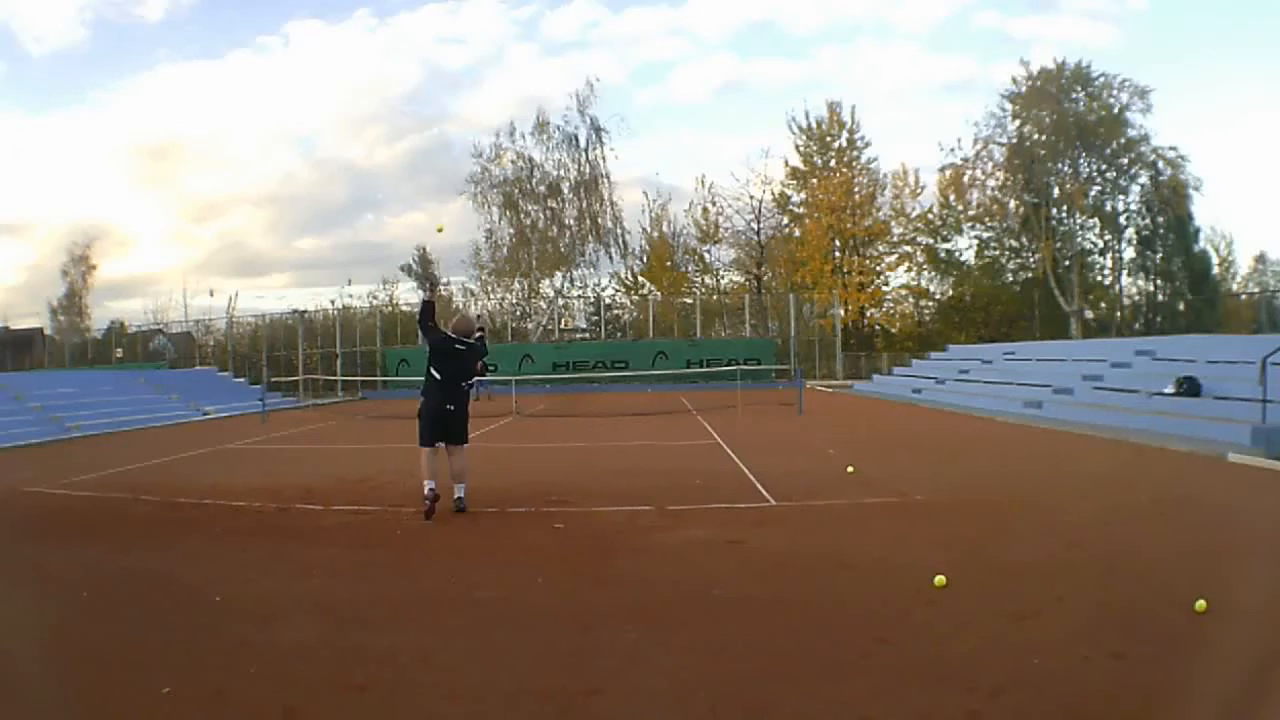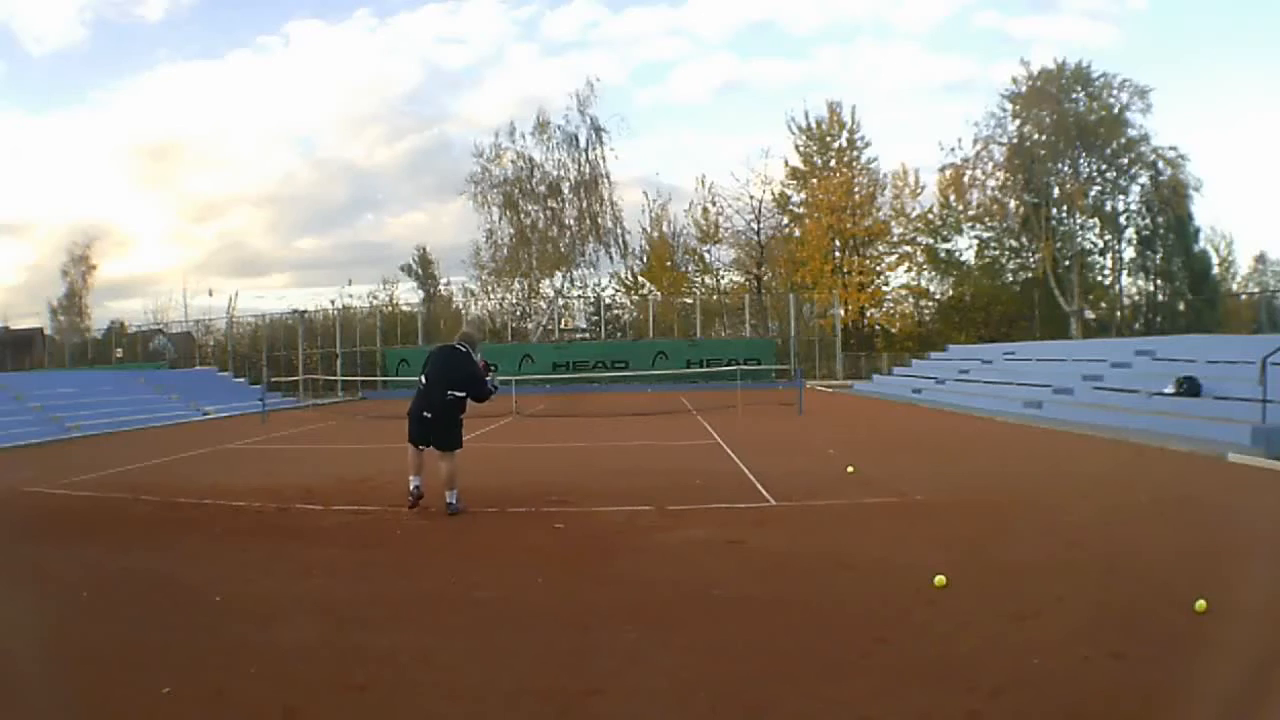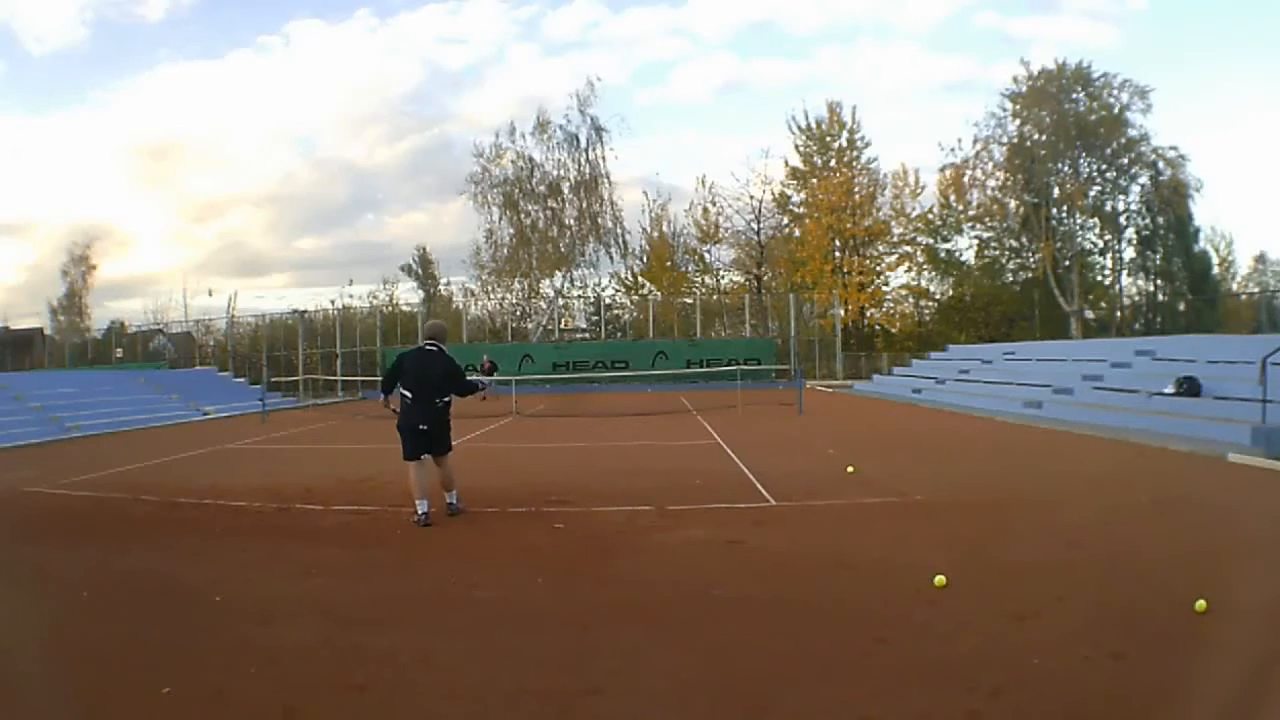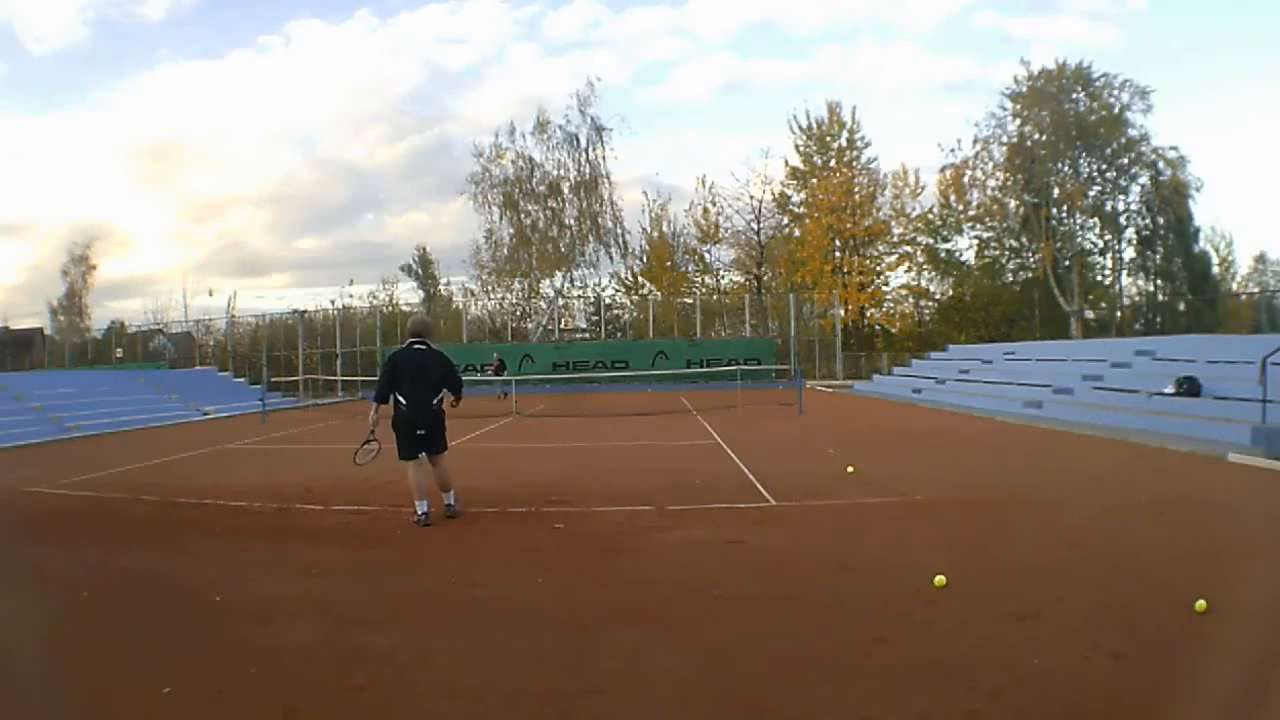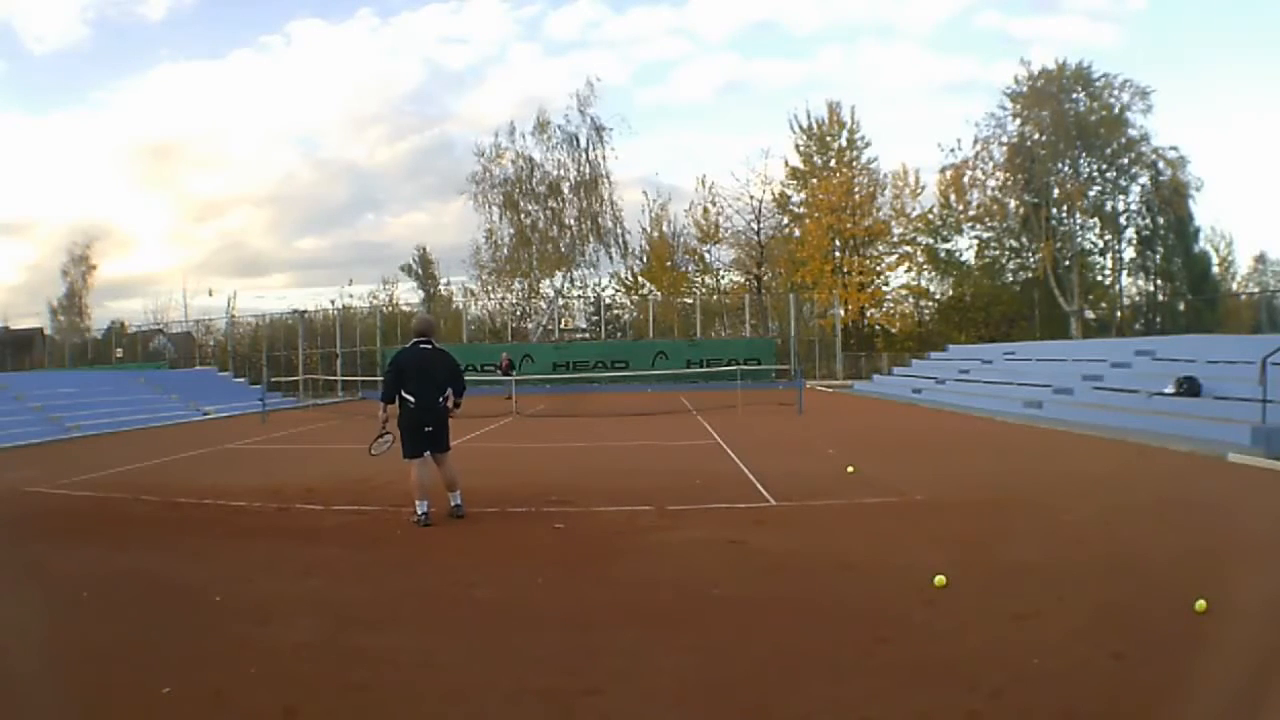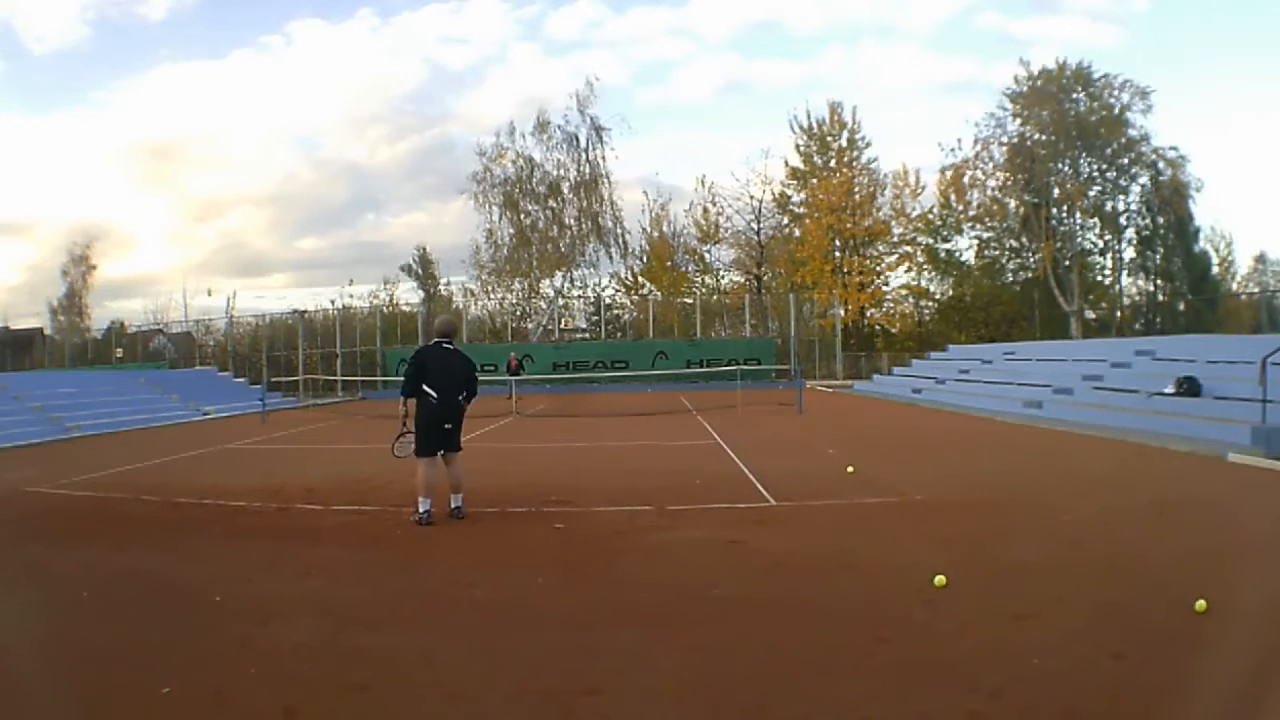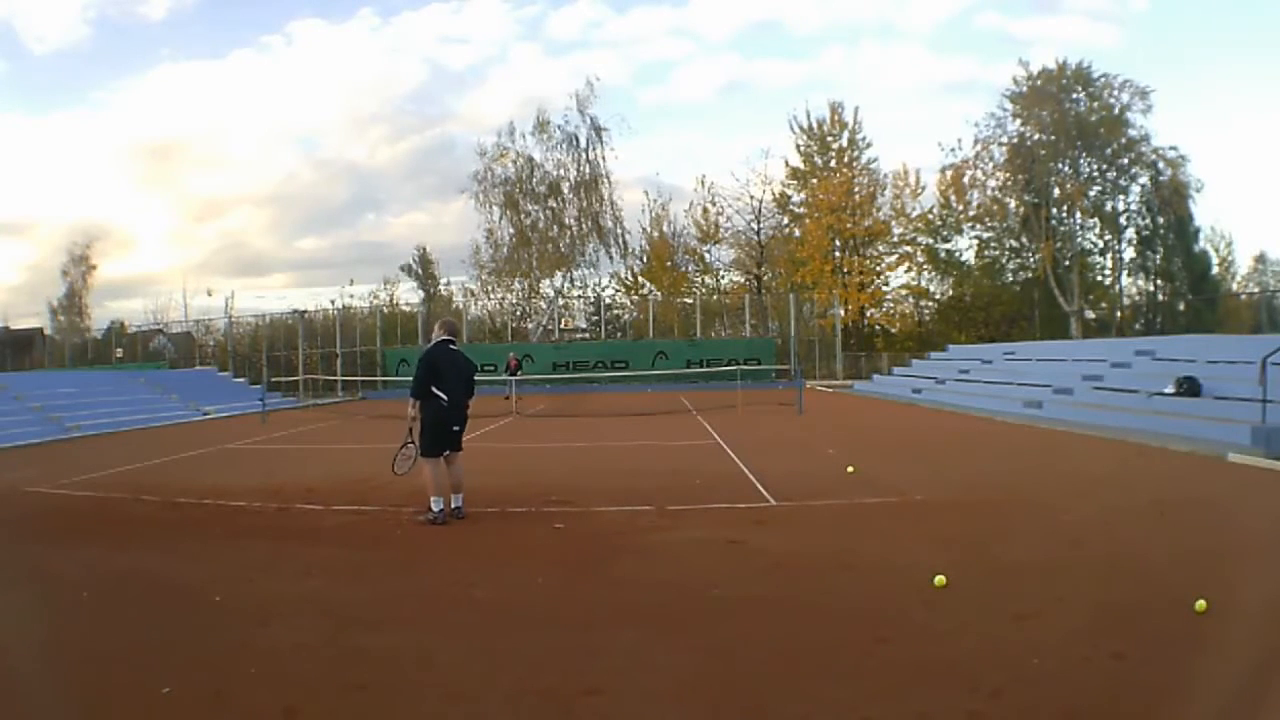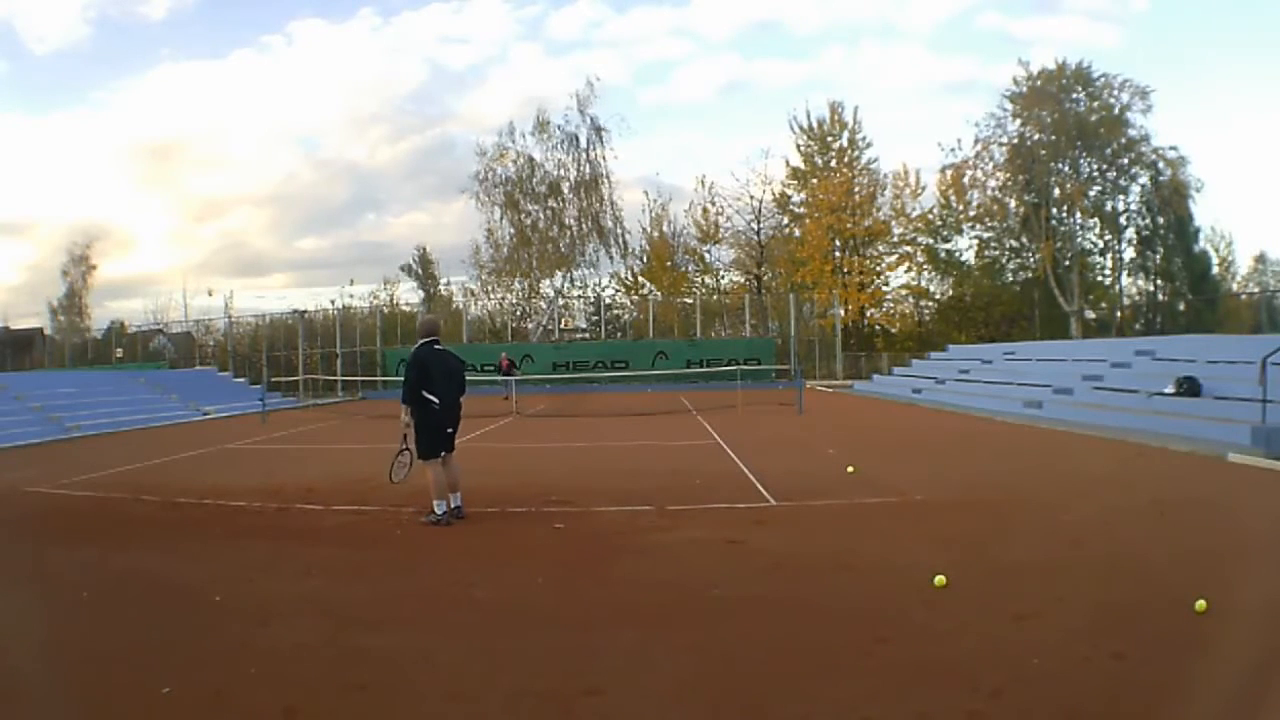
dt=0.4s
person 1, frame 1
left shoulder: (441, 342)
right shoulder: (474, 349)
left elbow: (426, 322)
left wrist: (429, 298)
right wrist: (480, 328)
left hip: (433, 405)
right hip: (458, 407)
left knee: (428, 450)
right knee: (456, 450)
left ankle: (429, 491)
right ankle: (459, 497)
person 1, frame 2
left shoulder: (439, 351)
right shoulder: (472, 367)
left elbow: (424, 373)
right elbow: (480, 396)
right wrist: (492, 387)
left hip: (421, 407)
right hip: (448, 413)
left knee: (416, 447)
right knee: (447, 456)
left ankle: (415, 487)
right ankle: (451, 502)
person 1, frame 3
left shoulder: (406, 357)
right shoulder: (448, 362)
left elbow: (389, 379)
right elbow: (462, 388)
left wrist: (385, 397)
right wrist: (479, 386)
left hip: (410, 419)
right hip: (437, 419)
left knee: (415, 464)
right knee: (442, 460)
left ankle: (422, 512)
right ankle: (452, 503)
person 1, frame 4
left shoulder: (397, 357)
right shoulder: (440, 358)
left elbow: (384, 386)
right elbow: (455, 385)
left wrist: (375, 411)
right wrist: (456, 399)
left hip: (406, 419)
right hip: (433, 418)
left knee: (414, 464)
right knee: (438, 461)
left ankle: (422, 512)
right ankle: (450, 504)
person 1, frame 5
left shoulder: (402, 357)
right shoulder: (445, 357)
left elbow: (390, 385)
right elbow: (458, 385)
left wrist: (384, 410)
right wrist: (455, 404)
left hip: (412, 417)
right hip: (438, 416)
left knee: (417, 463)
right knee: (444, 460)
left ankle: (422, 512)
right ankle: (456, 504)
person 1, frame 6
left shoulder: (423, 353)
right shoulder: (464, 360)
left elbow: (410, 380)
right elbow: (471, 390)
left wrist: (403, 404)
right wrist: (461, 404)
left hip: (429, 414)
right hip: (453, 414)
left knee: (424, 461)
right knee: (452, 460)
left ankle: (424, 511)
right ankle: (457, 506)
person 1, frame 7
left shoulder: (432, 352)
right shoulder: (464, 359)
left elbow: (420, 382)
right elbow: (469, 390)
left wrist: (412, 406)
left hip: (435, 414)
right hip: (458, 414)
left knee: (431, 460)
right knee: (453, 459)
left ankle: (437, 510)
right ankle: (457, 507)
person 1, frame 8
left shoulder: (418, 356)
right shoulder: (452, 358)
left elbow: (410, 387)
right elbow: (461, 387)
left wrist: (405, 412)
left hip: (428, 416)
right hip: (451, 414)
left knee: (431, 463)
right knee: (448, 459)
left ankle: (440, 512)
right ankle: (456, 506)
